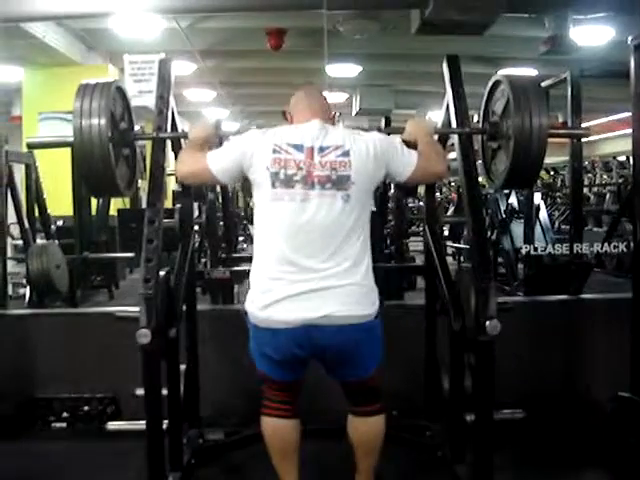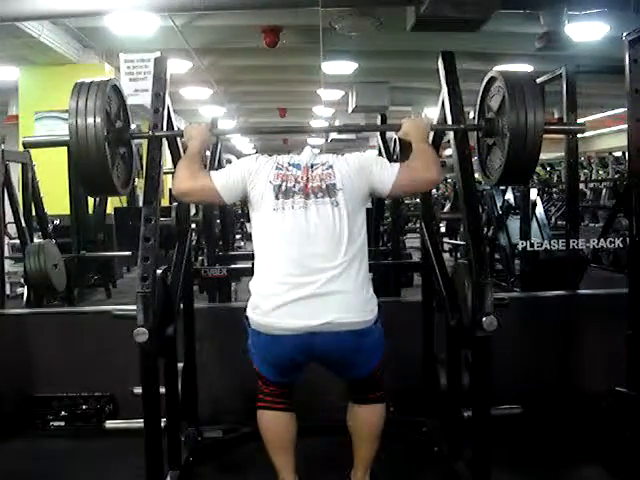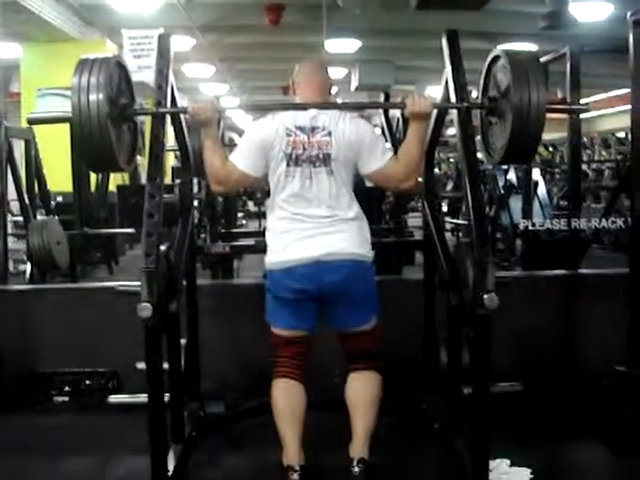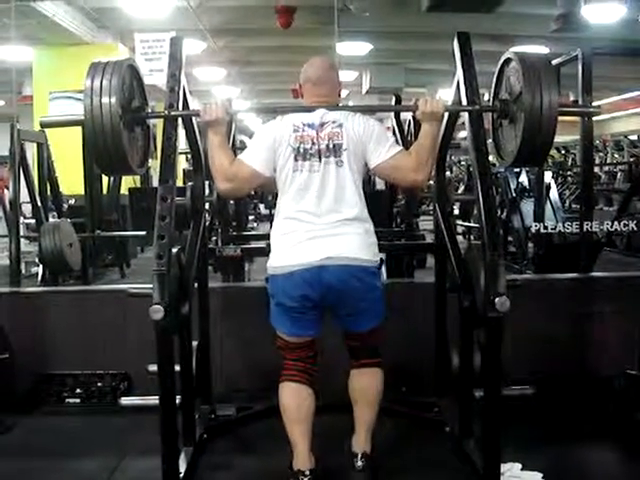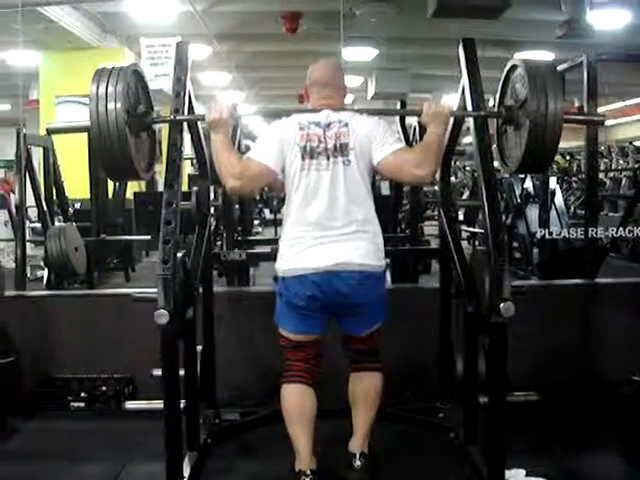
dt=1s
person 1, frame 1
left shoulder: (256, 144)
right shoulder: (370, 145)
left elbow: (187, 170)
right elbow: (436, 168)
left wrist: (197, 139)
right wrist: (423, 135)
left hip: (275, 313)
right hip: (350, 313)
left knee: (278, 398)
right knee: (365, 399)
person 1, frame 2
left shoulder: (257, 168)
right shoulder: (354, 165)
left elbow: (185, 187)
right elbow: (428, 176)
left wrist: (195, 145)
right wrist: (418, 136)
left hip: (274, 322)
right hip: (349, 320)
left knee: (273, 393)
right knee: (367, 390)
person 1, frame 3
left shoulder: (266, 128)
right shoulder: (354, 127)
left elbow: (221, 181)
right elbow: (403, 178)
left wrist: (208, 129)
right wrist: (418, 123)
left hip: (288, 264)
right hip: (348, 261)
left knee: (288, 363)
right knee: (362, 357)
person 1, frame 4
left shoulder: (276, 130)
right shoulder: (362, 127)
left elbow: (228, 182)
right elbow: (415, 174)
left wrist: (216, 131)
right wrist: (430, 124)
left hip: (292, 268)
right hip: (354, 264)
left knee: (296, 365)
right knee: (365, 354)
person 1, frame 5
left shoulder: (283, 131)
right shoulder: (369, 127)
left elbow: (237, 180)
right elbow: (420, 170)
left wrist: (219, 133)
right wrist: (436, 127)
left hip: (300, 271)
right hip: (360, 268)
left knee: (298, 367)
right knee: (365, 357)
